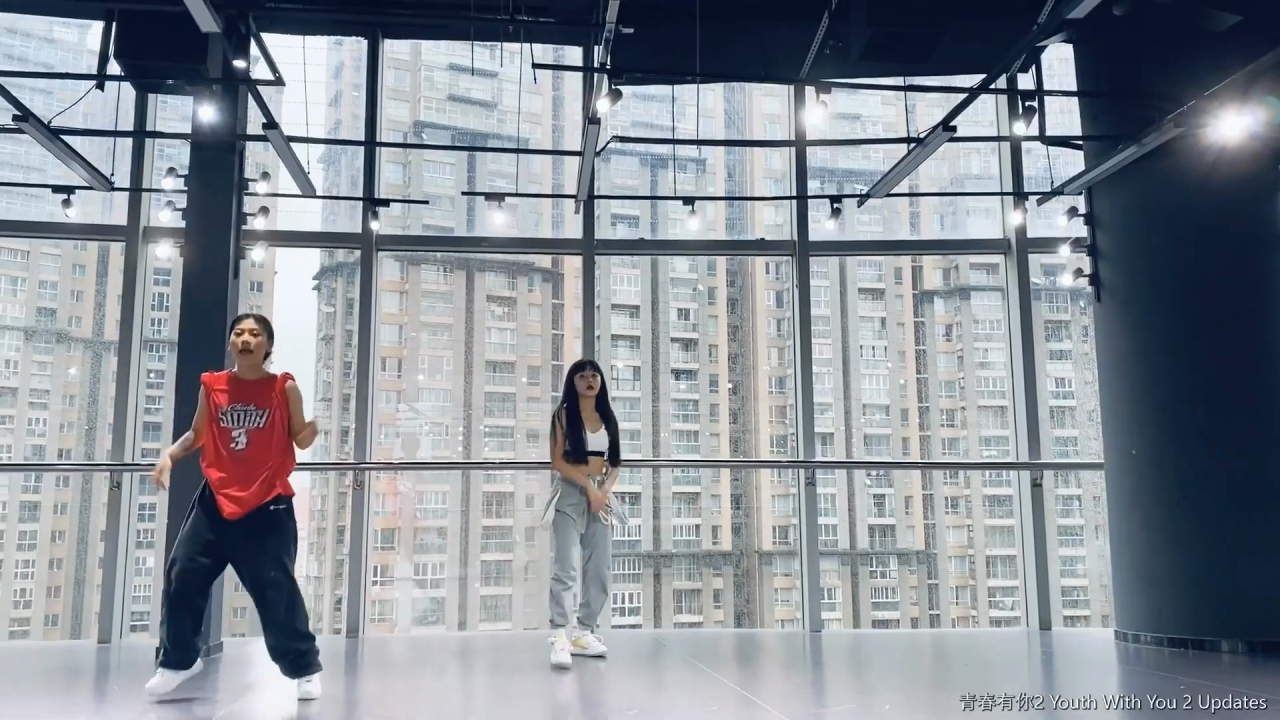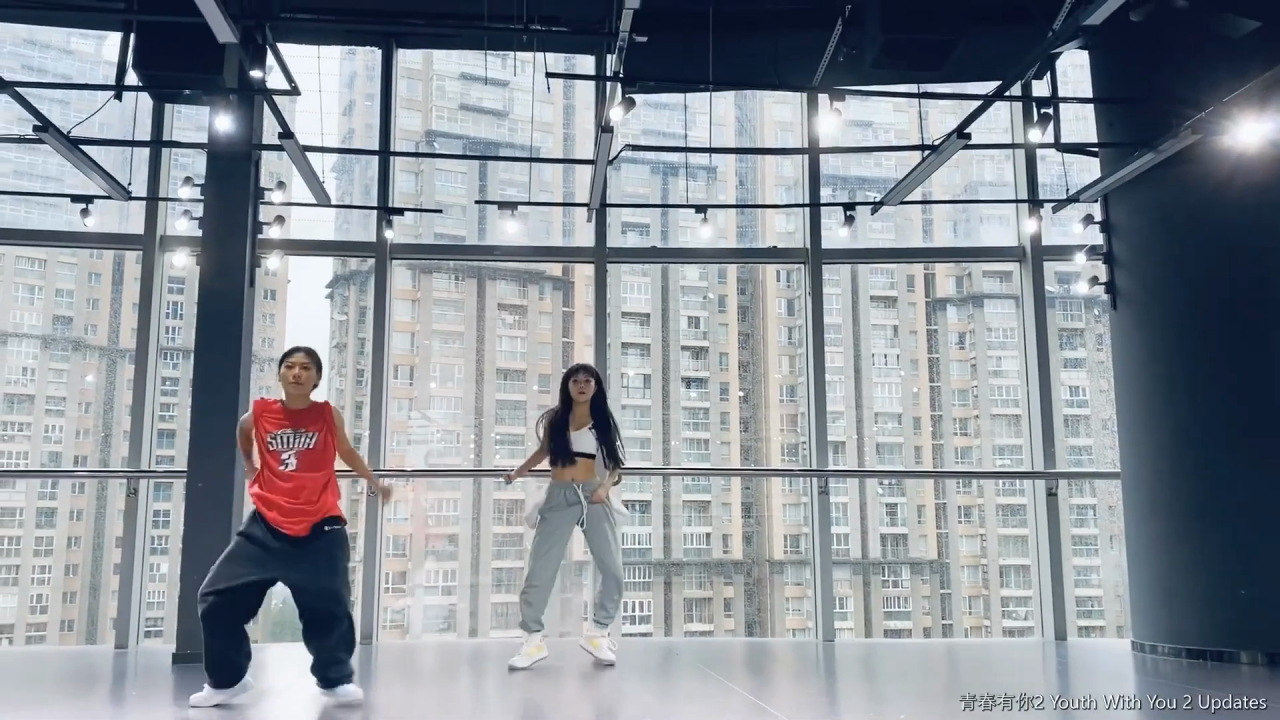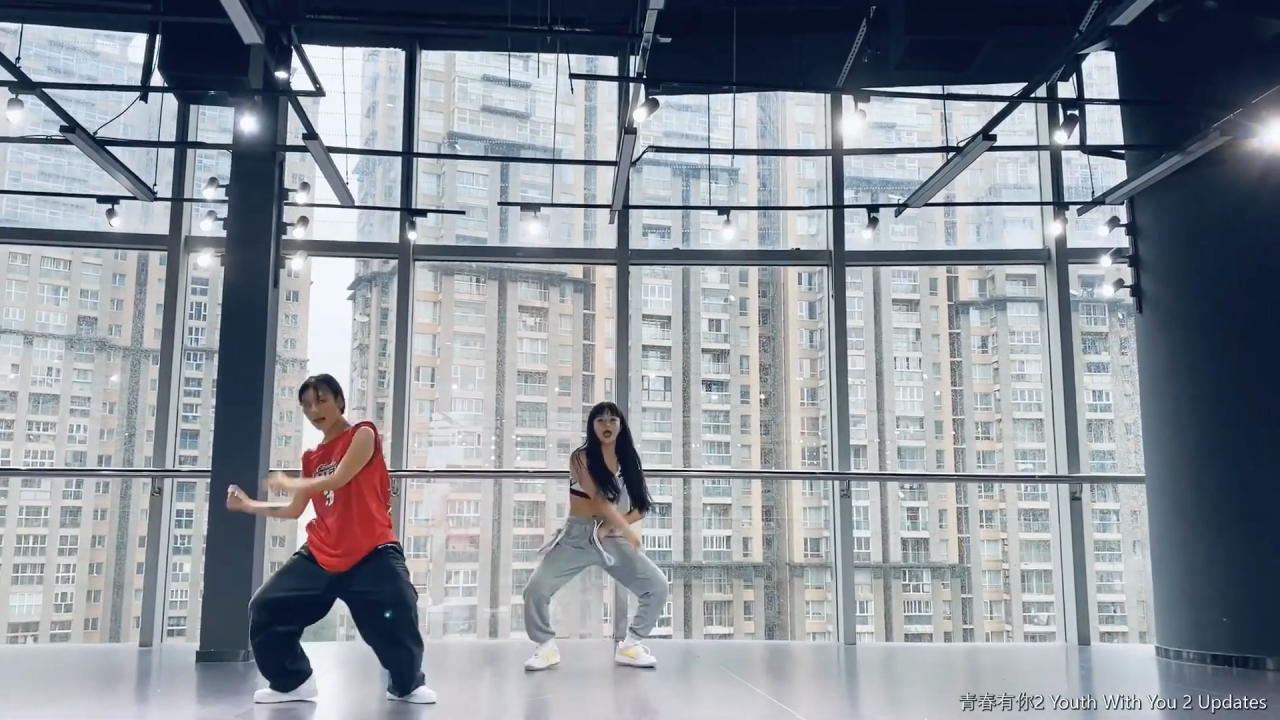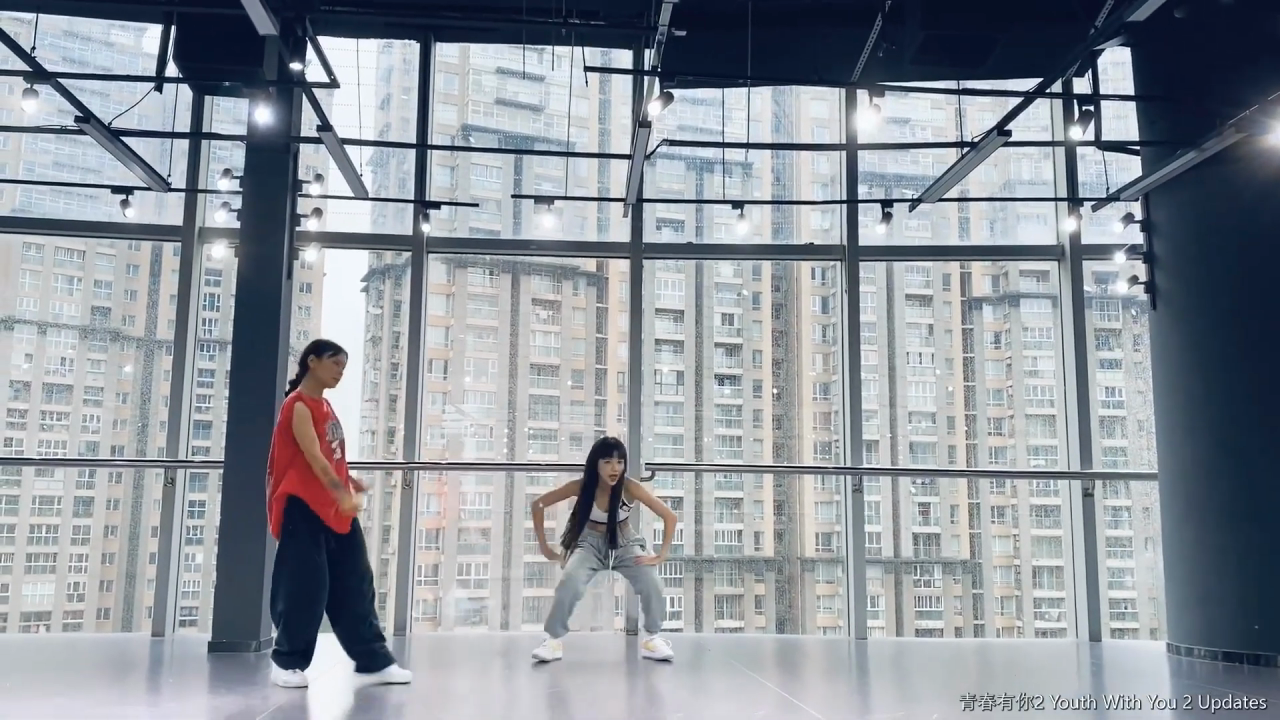
dt=0.7s
person 1, frame 1
left shoulder: (284, 388)
right shoulder: (211, 386)
left elbow: (303, 441)
right elbow: (197, 435)
left wrist: (310, 429)
right wrist: (168, 457)
left hip: (268, 505)
right hip: (217, 499)
left knee: (275, 586)
right knee: (183, 578)
left ankle: (305, 670)
right ankle: (177, 662)
person 1, frame 2
left shoulder: (328, 415)
right shoulder: (261, 411)
left elbow: (347, 453)
right elbow: (243, 430)
left wrist: (375, 482)
right wrist: (248, 464)
left hip: (320, 524)
right hip: (267, 522)
left knee: (329, 599)
right knee: (217, 596)
left ankle: (336, 678)
right ankle: (227, 680)
person 1, frame 3
left shoulder: (363, 435)
right shoulder: (313, 457)
left elbow: (340, 479)
right elbow: (295, 508)
left wrist: (290, 484)
right wrist: (250, 506)
left hip: (371, 550)
right hip: (320, 553)
left knee: (397, 609)
right knee: (266, 607)
left ankle: (407, 683)
right ankle: (292, 681)
person 1, frame 4
left shoulder: (322, 405)
right shoulder: (298, 405)
right elbow: (313, 455)
left wrist: (347, 482)
right wrist: (341, 494)
left hip: (335, 510)
right hip: (302, 507)
left knee: (355, 587)
right knee: (306, 588)
left ankle: (375, 662)
right ankle: (288, 662)
person 2, frame 1
left shoulder: (607, 418)
right shoulder: (563, 415)
left elbow: (614, 462)
right elbow: (558, 461)
left wrist: (604, 487)
right wrist: (588, 486)
left hip: (599, 499)
right hip: (571, 496)
left knee: (600, 570)
right knee: (568, 566)
left ankle: (585, 632)
right ankle: (560, 637)
person 2, frame 2
left shoulder: (603, 421)
right shoulder: (553, 419)
left elbow: (615, 462)
left wrist: (606, 486)
right wrist: (518, 471)
left hip: (593, 496)
right hip: (559, 498)
left knee: (612, 567)
right knee: (540, 569)
left ankle: (599, 633)
right ankle: (534, 639)
person 2, frame 3
left shoulder: (628, 461)
right shoulder: (581, 457)
left elbow: (640, 506)
right elbow: (597, 494)
left wrist: (617, 528)
right wrist: (627, 528)
left hip: (610, 536)
right hip: (576, 534)
left knee: (658, 585)
right knee: (536, 589)
left ankle: (631, 644)
right ankle: (545, 646)
person 2, frame 4
left shoulder: (630, 487)
right shoulder: (582, 486)
left elbow: (668, 515)
right elbow: (538, 505)
left wrist: (661, 554)
right wrist: (545, 547)
left hip: (625, 545)
right hip: (591, 544)
left knee: (650, 584)
right knee: (570, 585)
left ankle: (652, 638)
right ankle: (554, 639)
